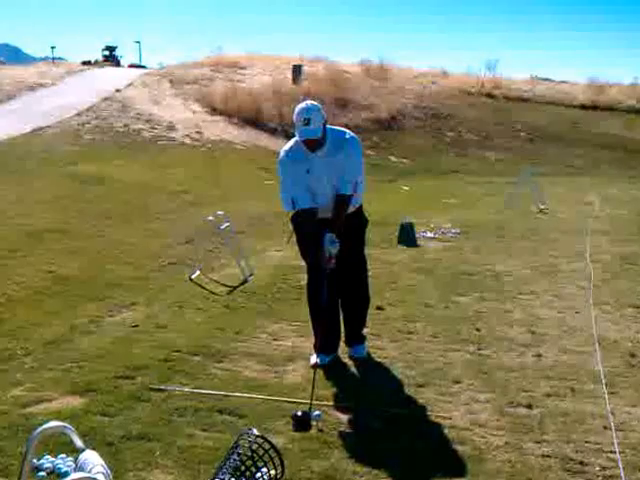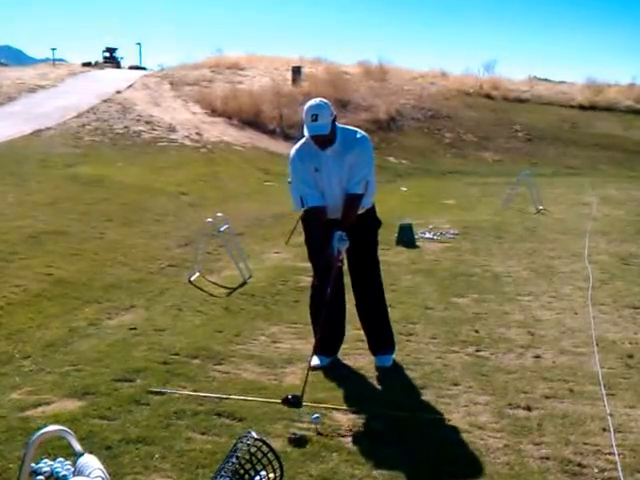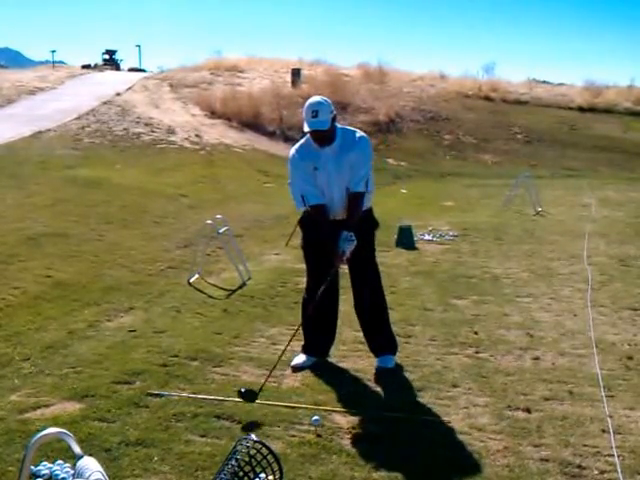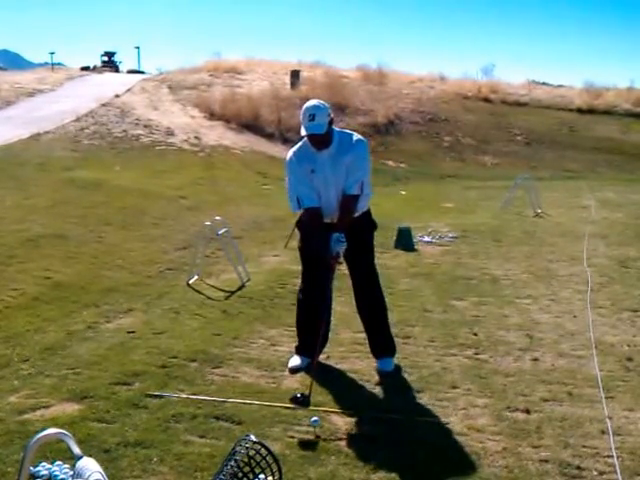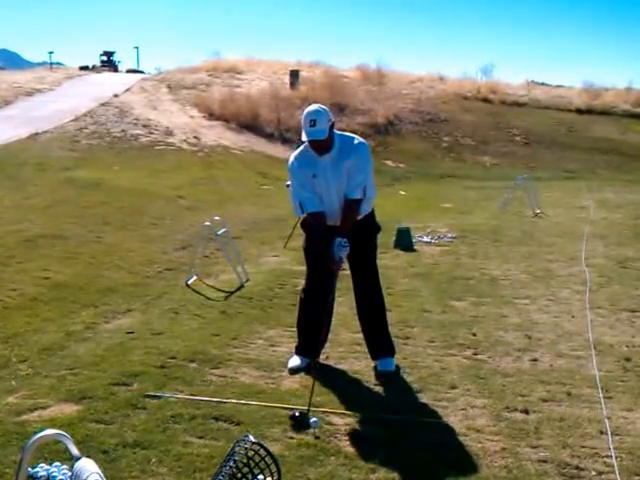
dt=1s
person 1, frame 1
left shoulder: (348, 143)
right shoulder: (288, 156)
left elbow: (345, 193)
right elbow: (303, 206)
left wrist: (333, 234)
right wrist: (318, 243)
left hip: (348, 218)
right hip: (311, 222)
left knee: (353, 279)
right knee: (319, 282)
left ankle: (355, 338)
right ankle: (325, 346)
person 1, frame 2
left shoulder: (359, 142)
right shoulder: (299, 155)
left elbow: (356, 192)
right elbow: (312, 204)
left wrist: (342, 232)
right wrist: (327, 240)
left hip: (359, 219)
right hip: (321, 223)
left knee: (368, 284)
right knee: (324, 285)
left ankle: (383, 347)
right ankle: (325, 348)
person 1, frame 3
left shoulder: (358, 142)
right shoulder: (299, 155)
left elbow: (357, 193)
right elbow: (312, 203)
left wrist: (348, 233)
right wrist: (332, 241)
left hip: (358, 221)
right hip: (318, 225)
left knee: (367, 286)
right knee: (318, 287)
left ankle: (384, 349)
right ankle: (314, 348)
person 1, frame 4
left shoulder: (356, 145)
right shoulder: (296, 157)
left elbow: (351, 196)
right elbow: (308, 207)
left wrist: (339, 235)
right wrist: (324, 245)
left hip: (355, 223)
right hip: (316, 226)
left knee: (367, 286)
right knee: (312, 288)
left ankle: (384, 352)
right ankle: (306, 350)
person 1, frame 5
left shoulder: (357, 149)
right shoulder: (298, 162)
left elbow: (354, 200)
right elbow: (311, 211)
left wrist: (342, 239)
right wrist: (327, 249)
left hip: (358, 224)
right hip: (320, 228)
left knee: (368, 288)
right knee: (315, 289)
left ankle: (383, 353)
right ankle: (306, 351)
